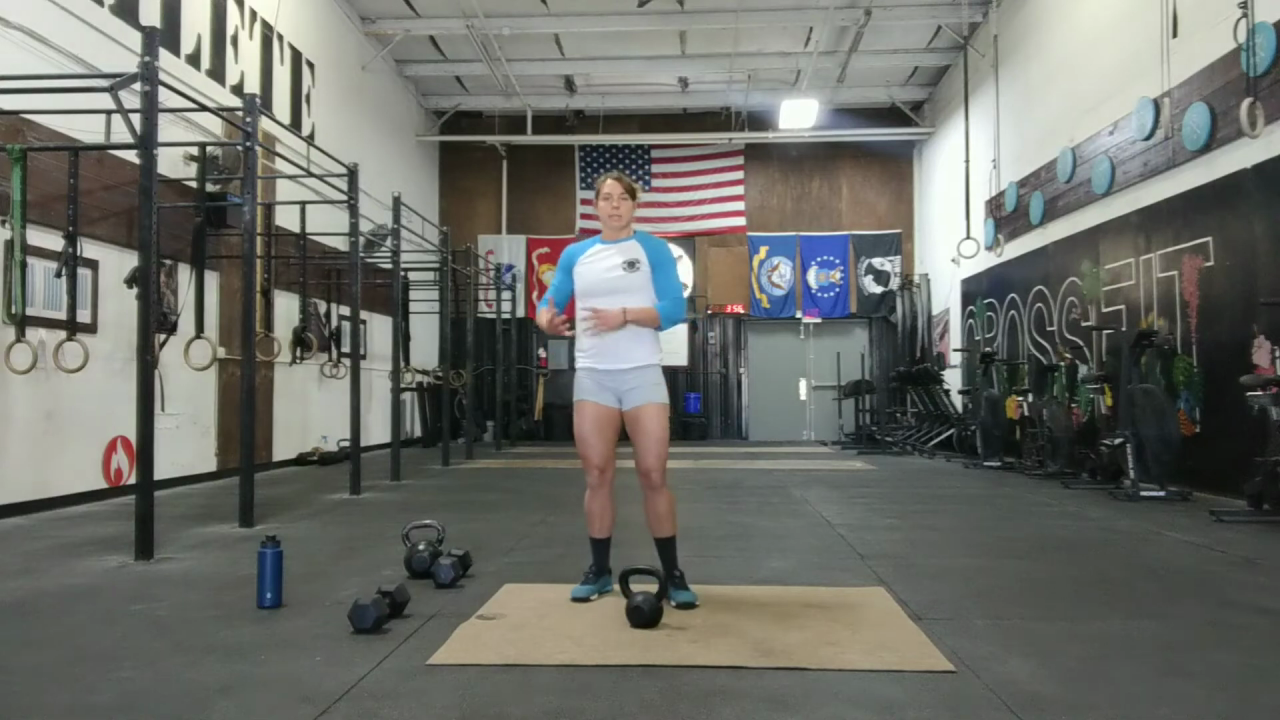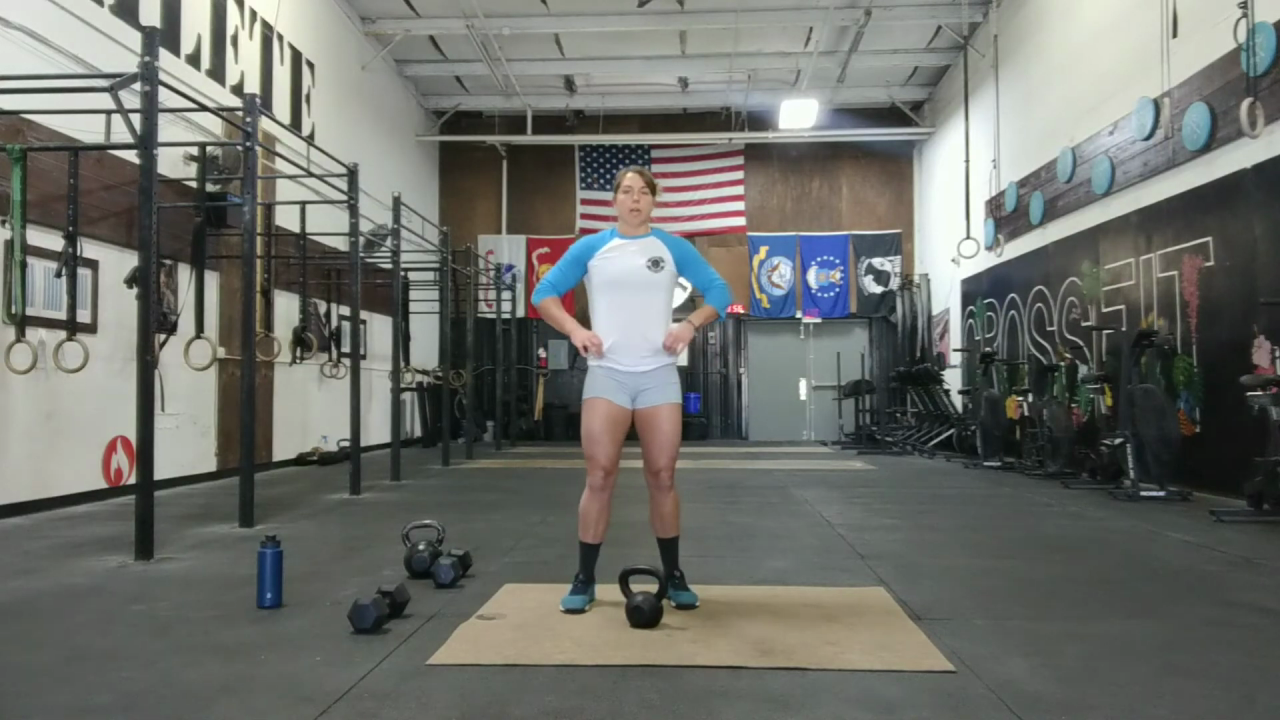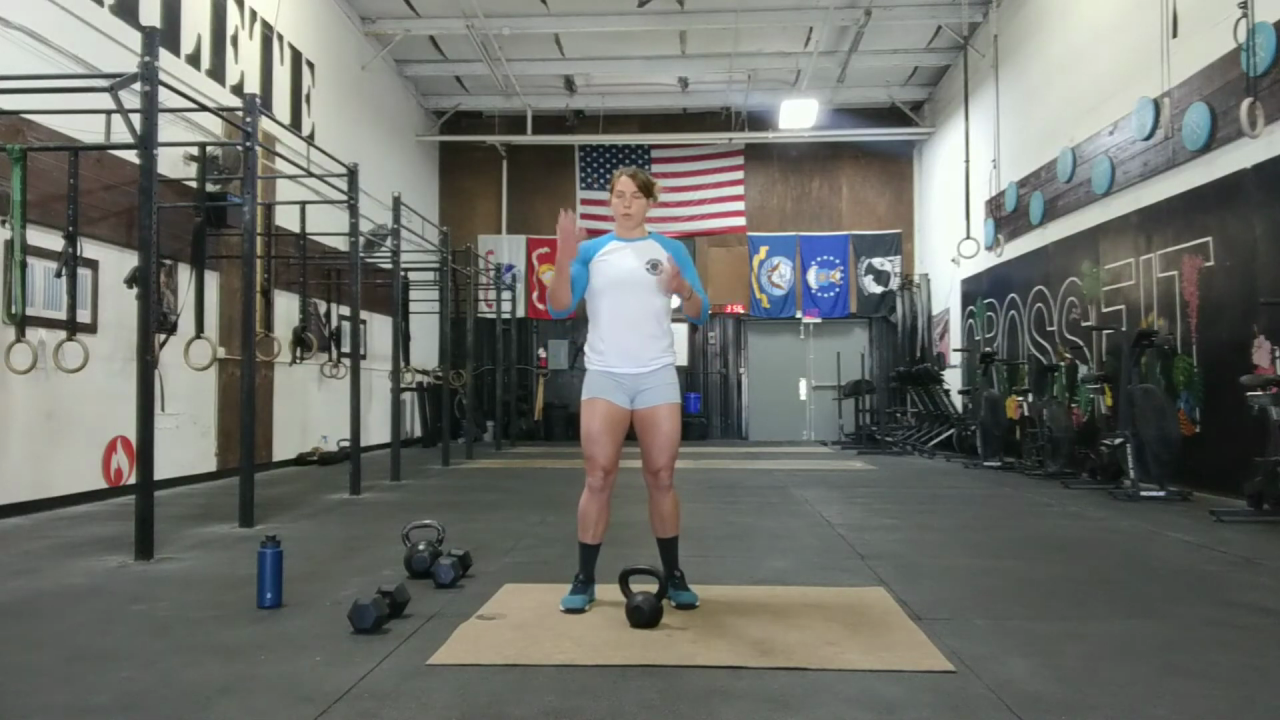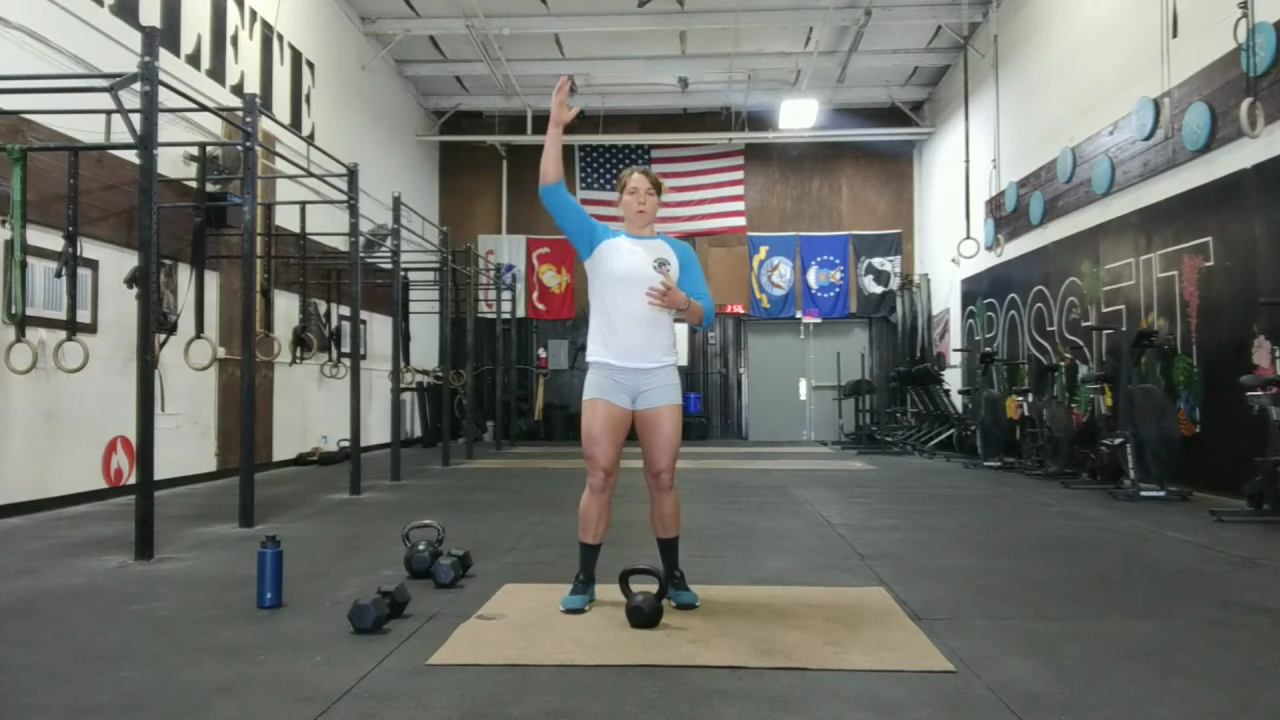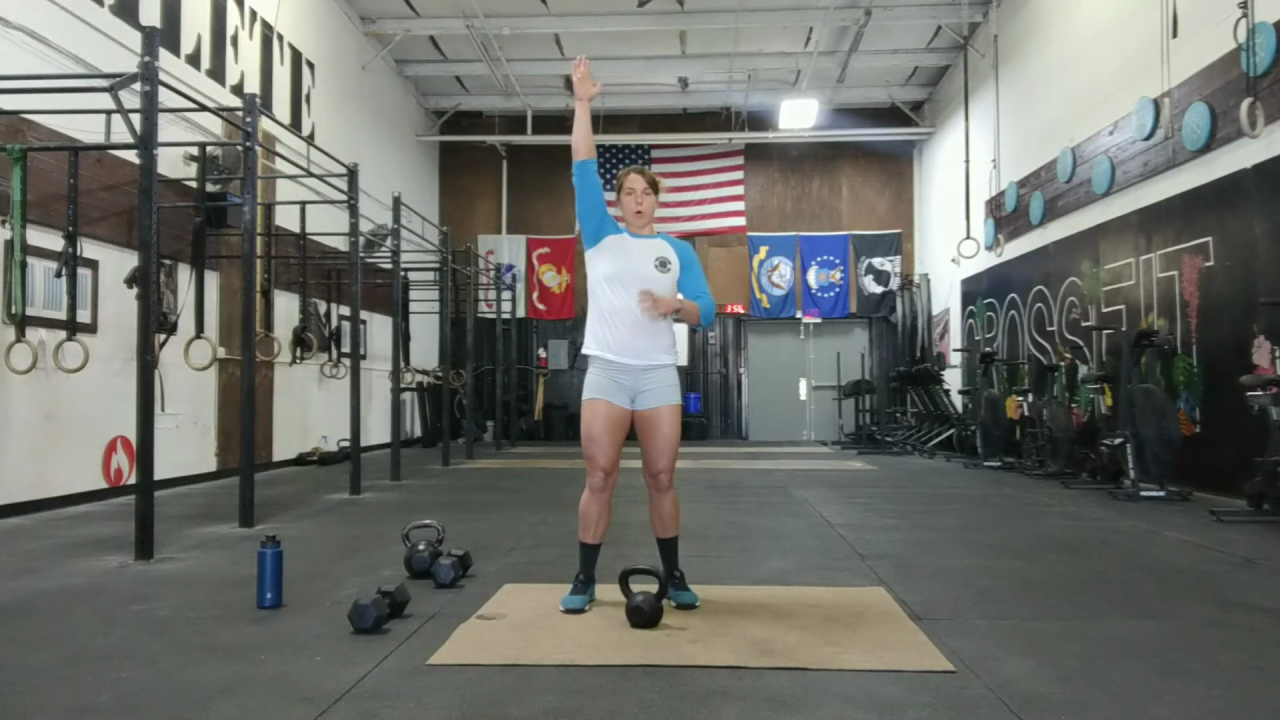
dt=1s
person 1, frame 1
left shoulder: (654, 250)
right shoulder: (574, 255)
left elbow: (673, 309)
right elbow: (550, 302)
left wrist: (624, 315)
right wrist: (548, 322)
left hip: (643, 375)
right hip: (592, 377)
left knee: (653, 477)
right knee: (597, 476)
left ankle: (672, 573)
right ankle: (599, 570)
person 1, frame 2
left shoulder: (675, 248)
right shoulder: (589, 247)
left elbow: (719, 292)
right elbow: (544, 293)
left wrist: (688, 326)
right wrist: (575, 329)
left hip: (659, 375)
right hip: (606, 375)
left knee: (662, 478)
right knee: (599, 478)
left ankle: (673, 576)
right ankle: (584, 579)
person 1, frame 3
left shoulder: (671, 249)
right shoulder: (590, 250)
left elbow: (700, 313)
right elbow: (559, 307)
left wrist: (684, 292)
right wrist: (562, 256)
left hip: (657, 376)
right hip: (604, 376)
left knee: (661, 477)
right knee: (598, 477)
left ankle: (674, 576)
right ankle: (584, 579)
person 1, frame 4
left shoulder: (678, 251)
right shoulder: (598, 240)
left elbow: (704, 314)
right elbow: (552, 193)
left wrist: (680, 301)
right wrist: (556, 126)
left hip: (660, 375)
right hip: (606, 373)
left knee: (662, 477)
right knee: (599, 477)
left ankle: (674, 575)
right ankle: (584, 579)
person 1, frame 5
left shoulder: (678, 250)
right shoulder: (600, 235)
left elbow: (705, 311)
right elbow: (584, 169)
left wrist: (676, 304)
right wrist: (582, 104)
left hip: (658, 374)
right hip: (606, 371)
left knee: (662, 478)
right knee: (598, 477)
left ankle: (673, 575)
right ankle: (584, 579)
